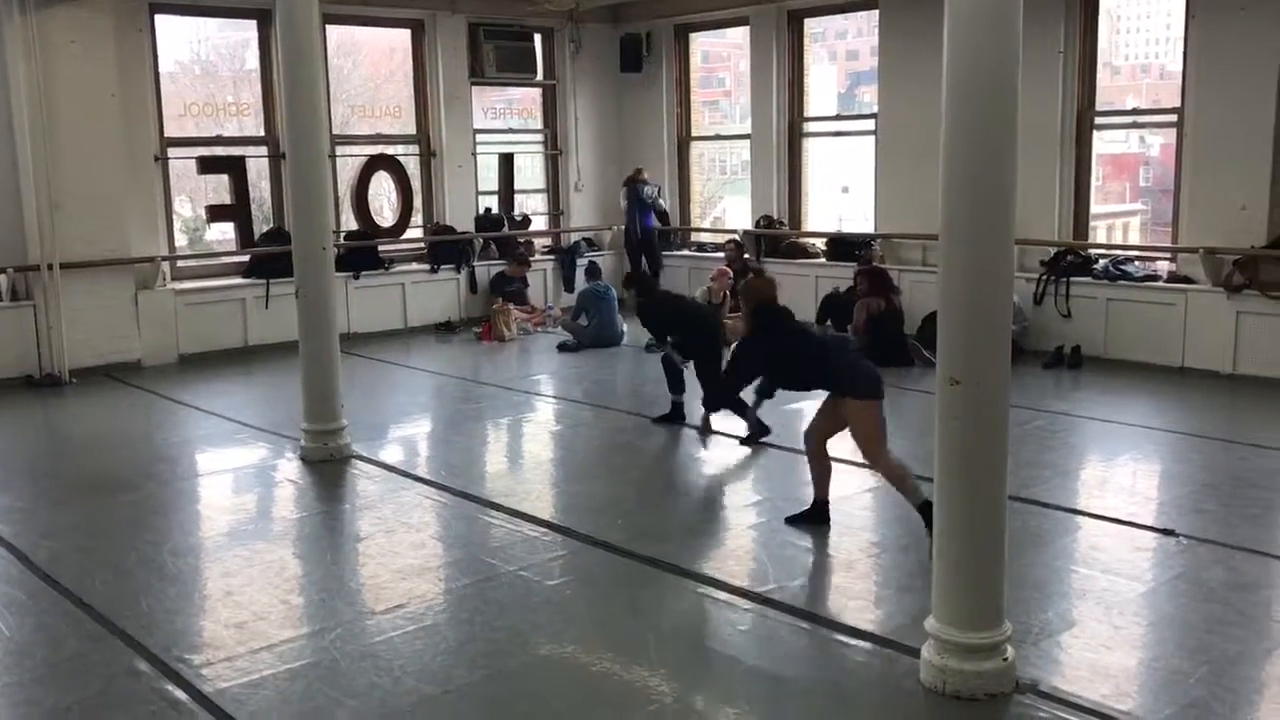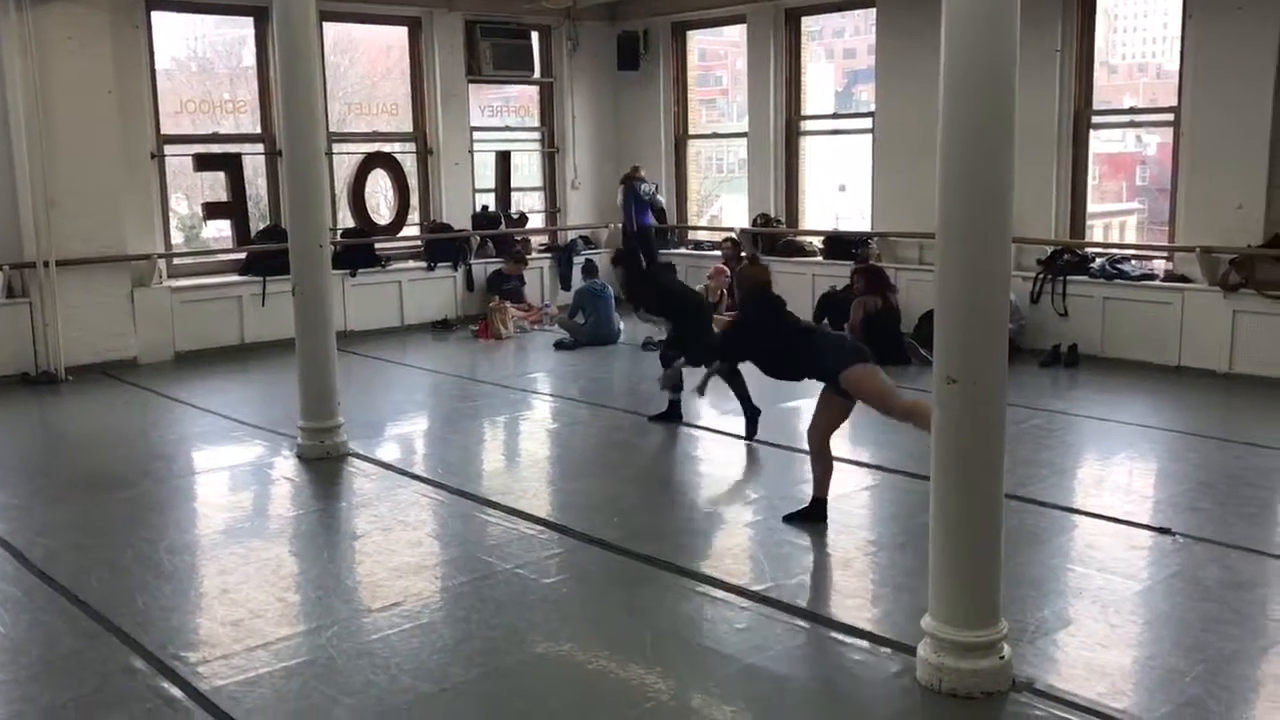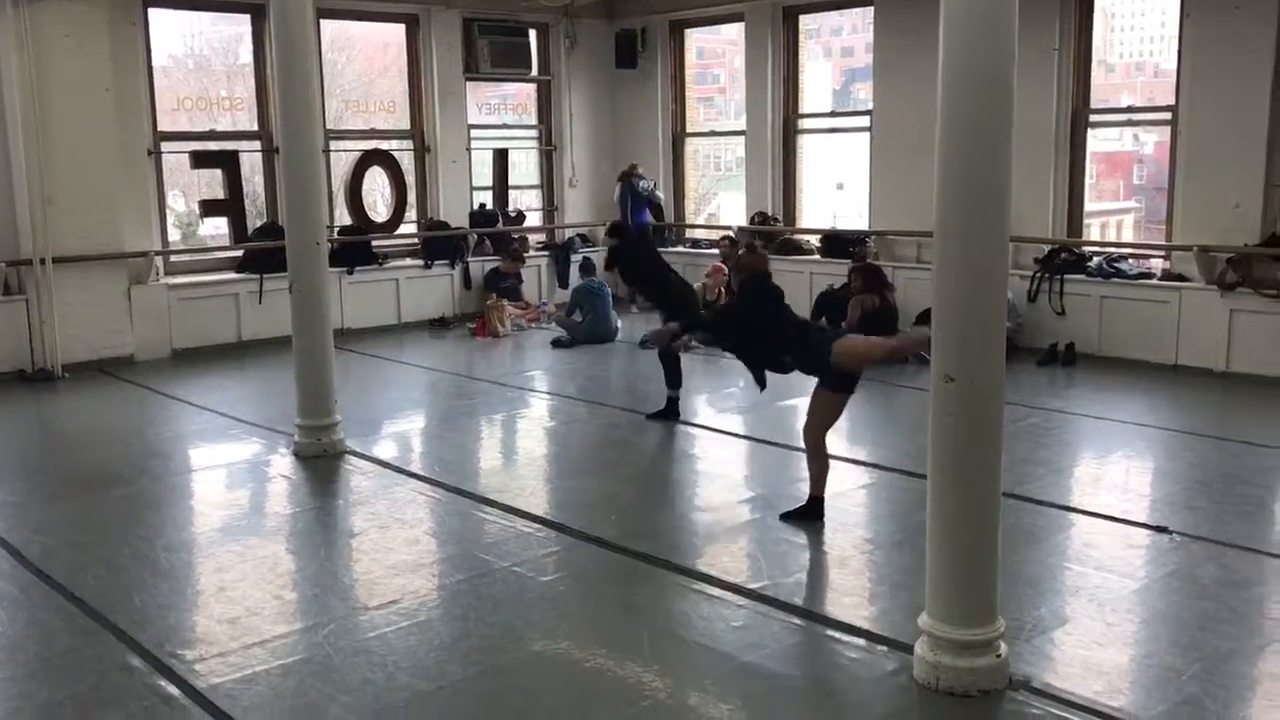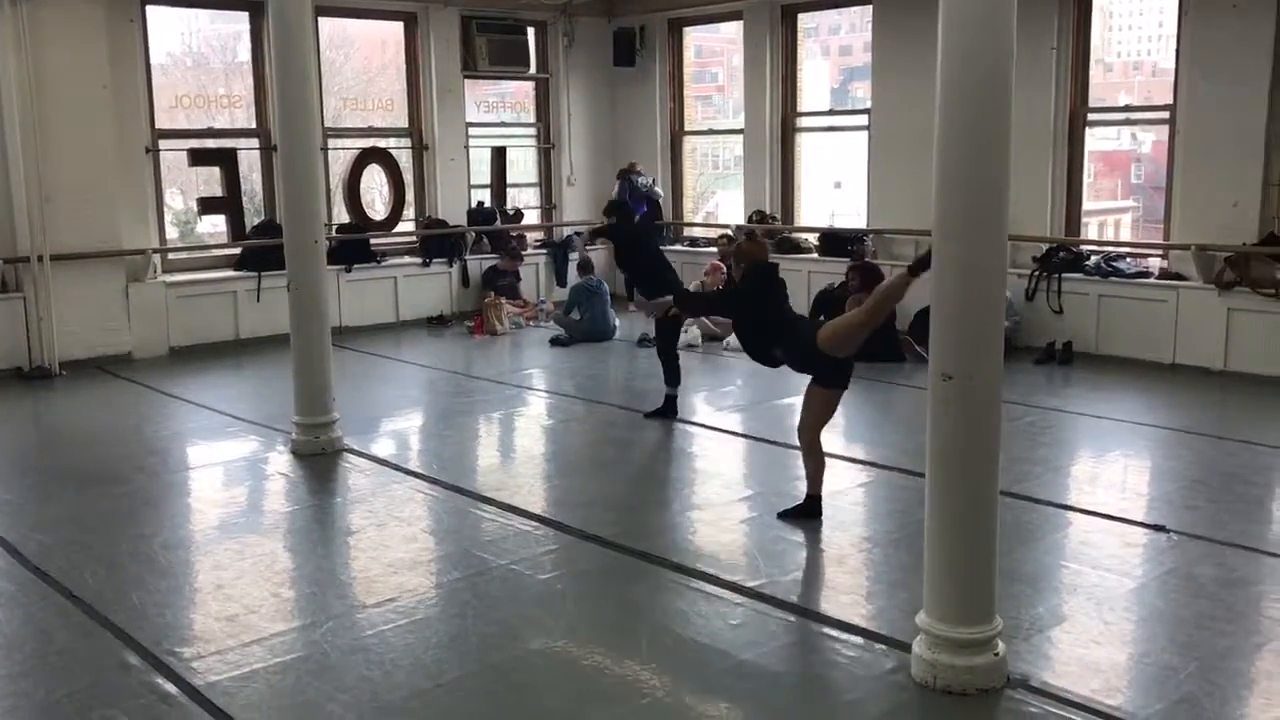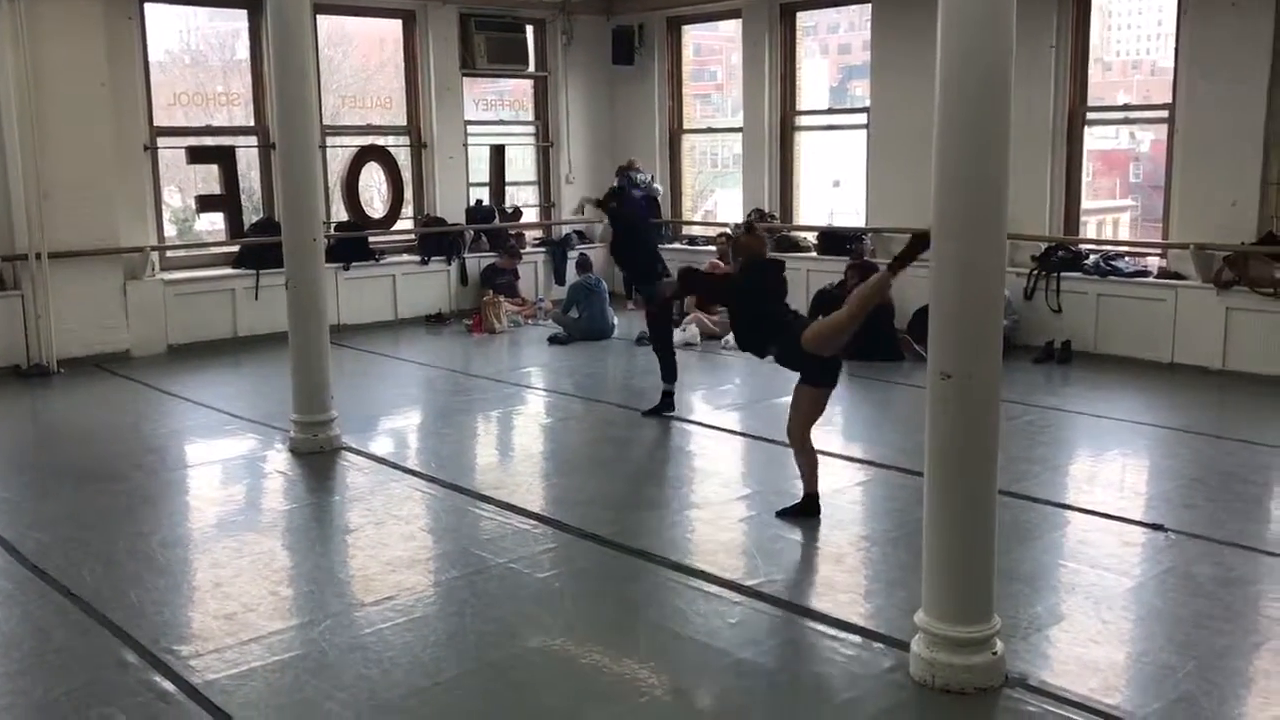
dt=0.1s
person 1, frame 1
left shoulder: (758, 338)
right shoulder: (778, 326)
left elbow: (733, 378)
left wrist: (709, 412)
right wrist: (759, 397)
left hip: (855, 379)
right hip: (852, 374)
left knee: (877, 458)
right knee: (814, 438)
left ankle: (928, 513)
right ankle: (819, 509)
person 1, frame 2
left shoulder: (753, 318)
right shoulder: (770, 313)
left elbow: (725, 344)
right wrist: (715, 369)
left hip: (839, 358)
right hip: (839, 360)
left knee: (896, 407)
right knee: (817, 436)
right ankle: (817, 507)
person 1, frame 3
left shoulder: (749, 304)
right shoulder: (764, 298)
left elbow: (711, 322)
left wrist: (675, 329)
left hip: (828, 349)
right hip: (822, 353)
left knee: (886, 347)
right knee: (813, 434)
right ankle: (814, 505)
person 1, frame 4
left shoulder: (749, 291)
right shoulder: (767, 288)
left elbow: (711, 302)
left wrist: (678, 302)
left hip: (811, 346)
right hip: (826, 360)
left knee: (866, 314)
right knee: (807, 433)
left ankle: (917, 268)
right ankle: (812, 503)
person 1, frame 5
left shoulder: (746, 284)
right shoulder: (768, 281)
left elbow: (707, 283)
left wrist: (681, 282)
left hip: (810, 343)
right hip: (817, 357)
left knee: (852, 311)
right knee: (797, 431)
left ankle: (898, 262)
right ankle: (810, 501)
person 2, frame 1
left shoulder: (643, 307)
right shoulder: (662, 297)
left elbow: (660, 336)
left wrist: (674, 355)
left hip: (707, 334)
right hip: (712, 325)
left knee: (714, 390)
right knee: (669, 359)
left ankle: (756, 425)
right ankle: (676, 410)
person 2, frame 2
left shoulder: (629, 283)
right shoulder: (655, 273)
left elbow: (644, 309)
right elbow: (670, 269)
left hip: (694, 316)
right hip: (698, 310)
right knee: (667, 355)
left ankle: (749, 411)
right ankle: (673, 409)
person 2, frame 3
left shoulder: (620, 251)
right shoulder: (640, 241)
left hip: (676, 301)
right hip: (683, 295)
right knee: (668, 351)
right ankle: (671, 407)
person 2, frame 4
left shoulder: (620, 232)
right shoulder: (641, 227)
left hip: (663, 295)
right hip: (672, 290)
right knee: (665, 347)
right ankle: (670, 404)
person 2, frame 5
left shoulder: (621, 216)
right shoulder: (643, 212)
left hip: (653, 284)
right hip: (658, 280)
right knee: (660, 339)
right ankle: (667, 398)
